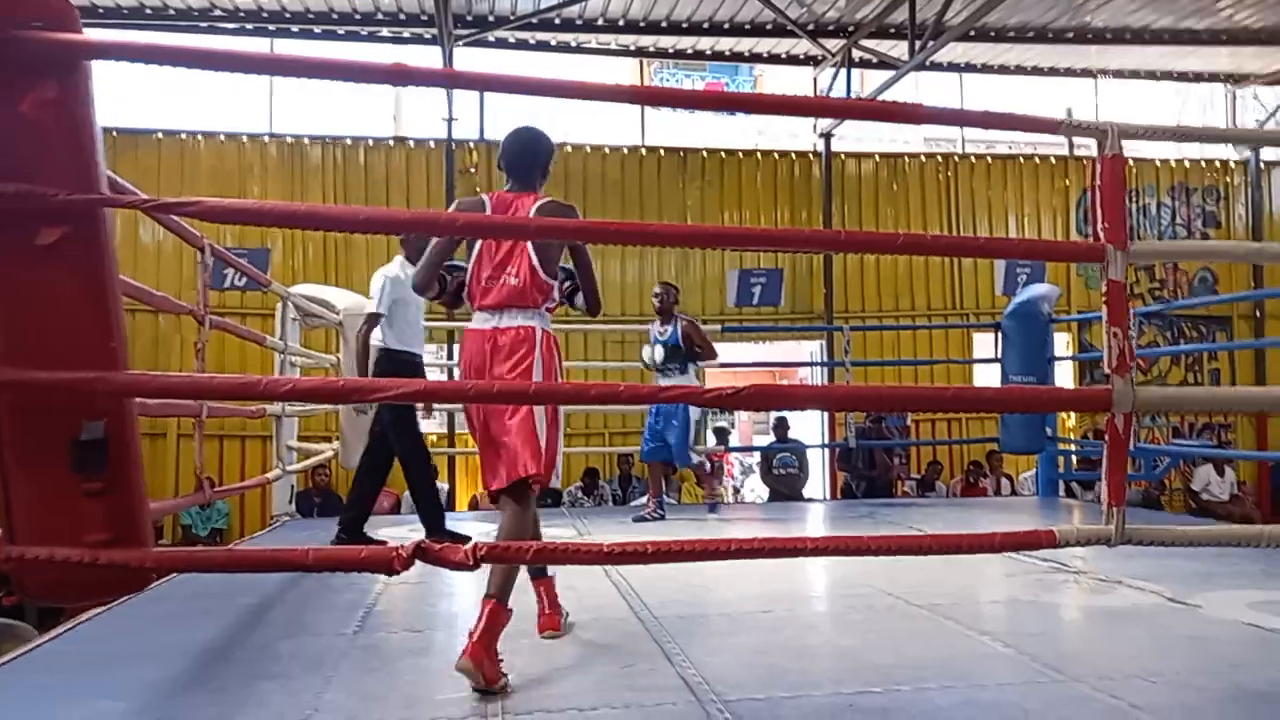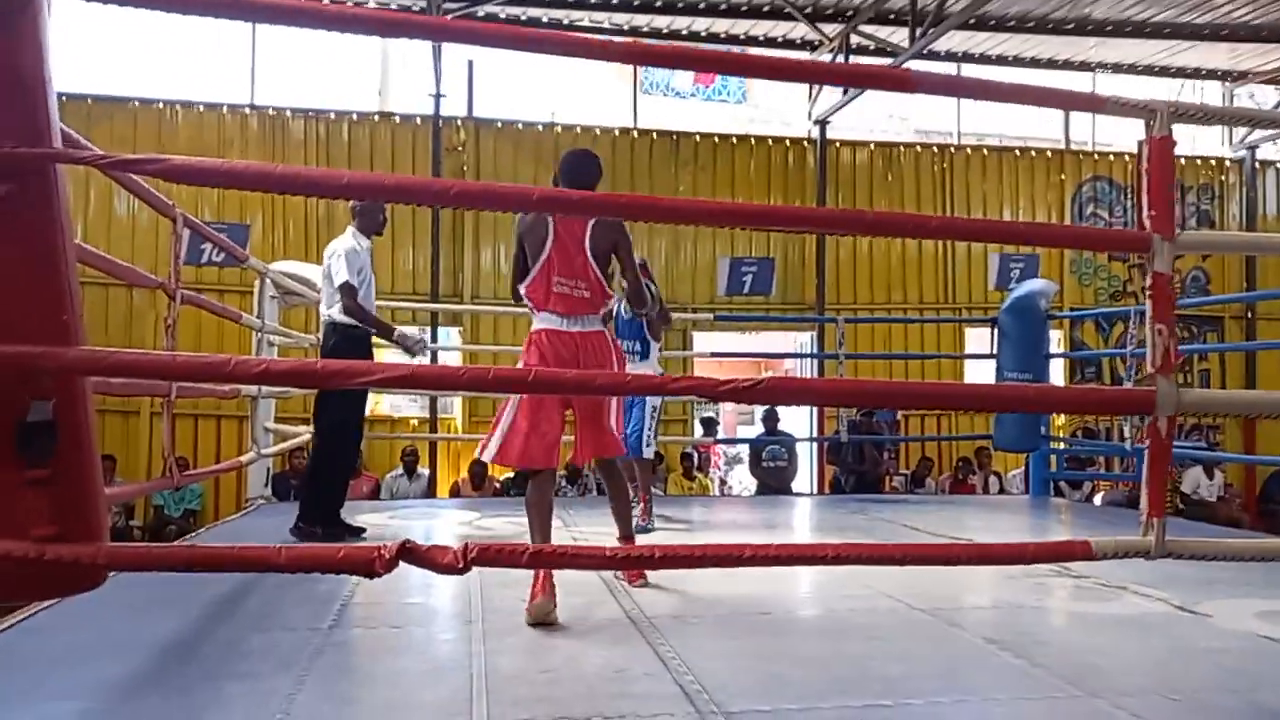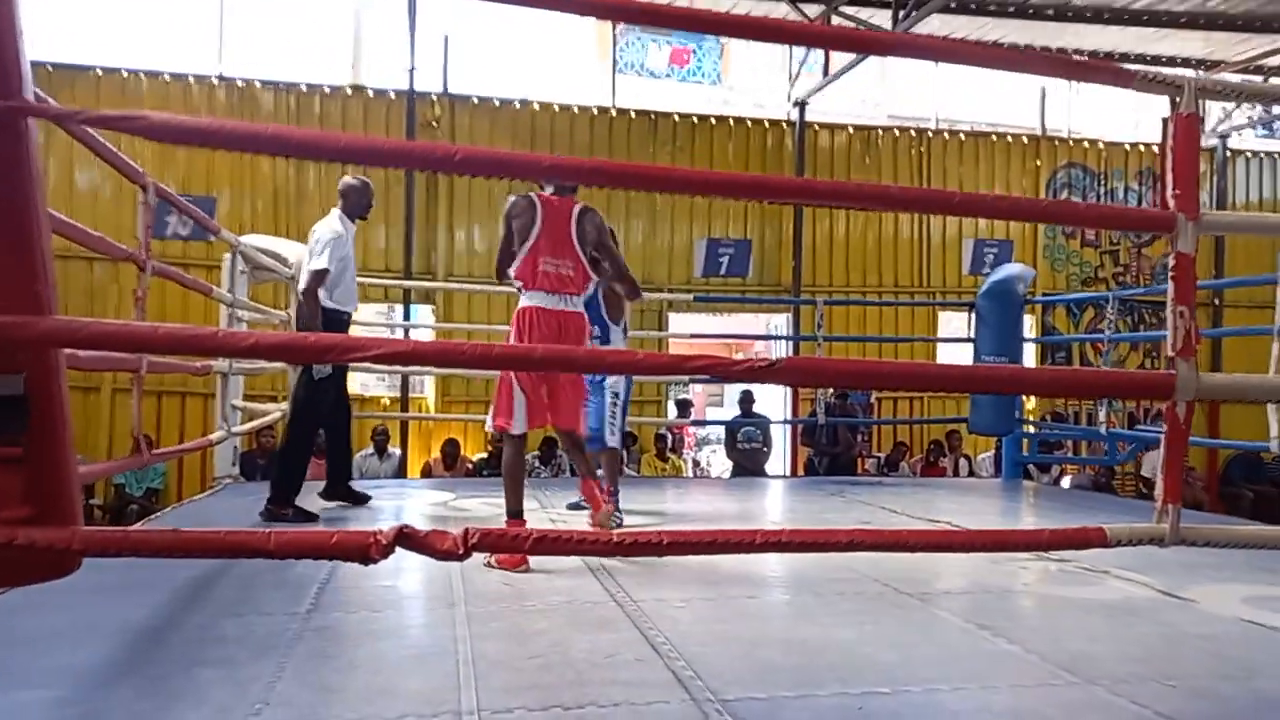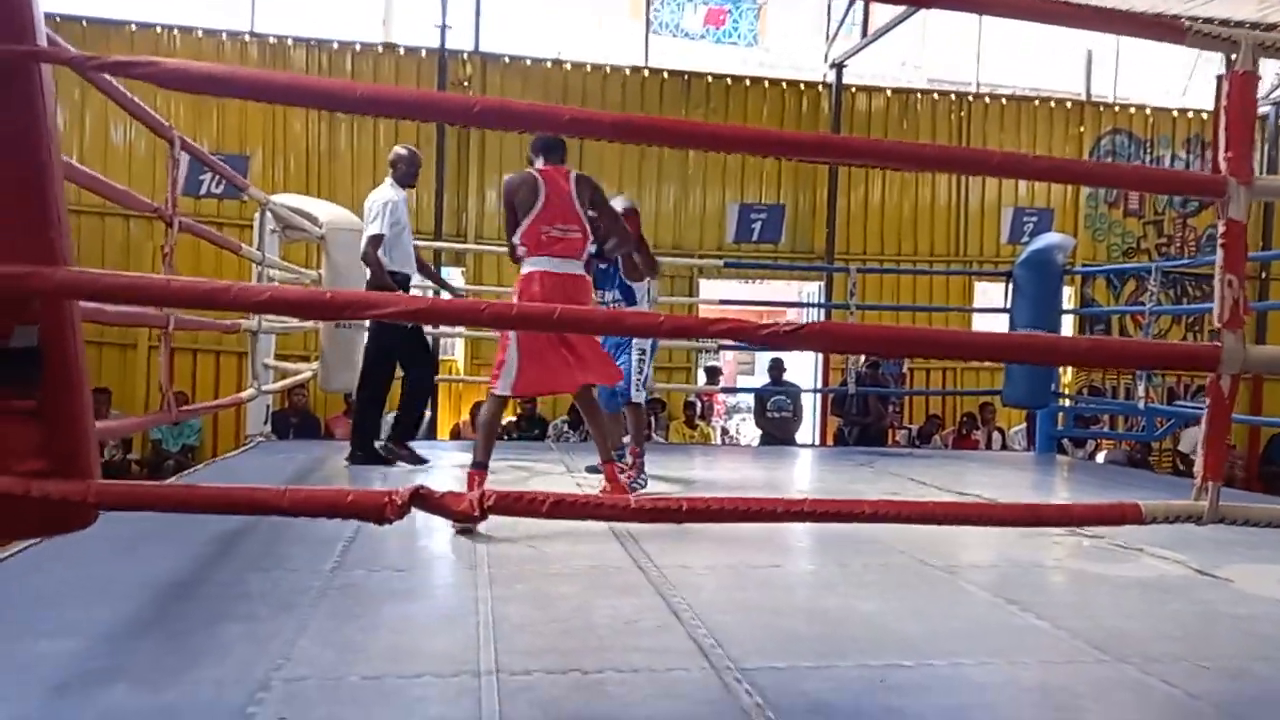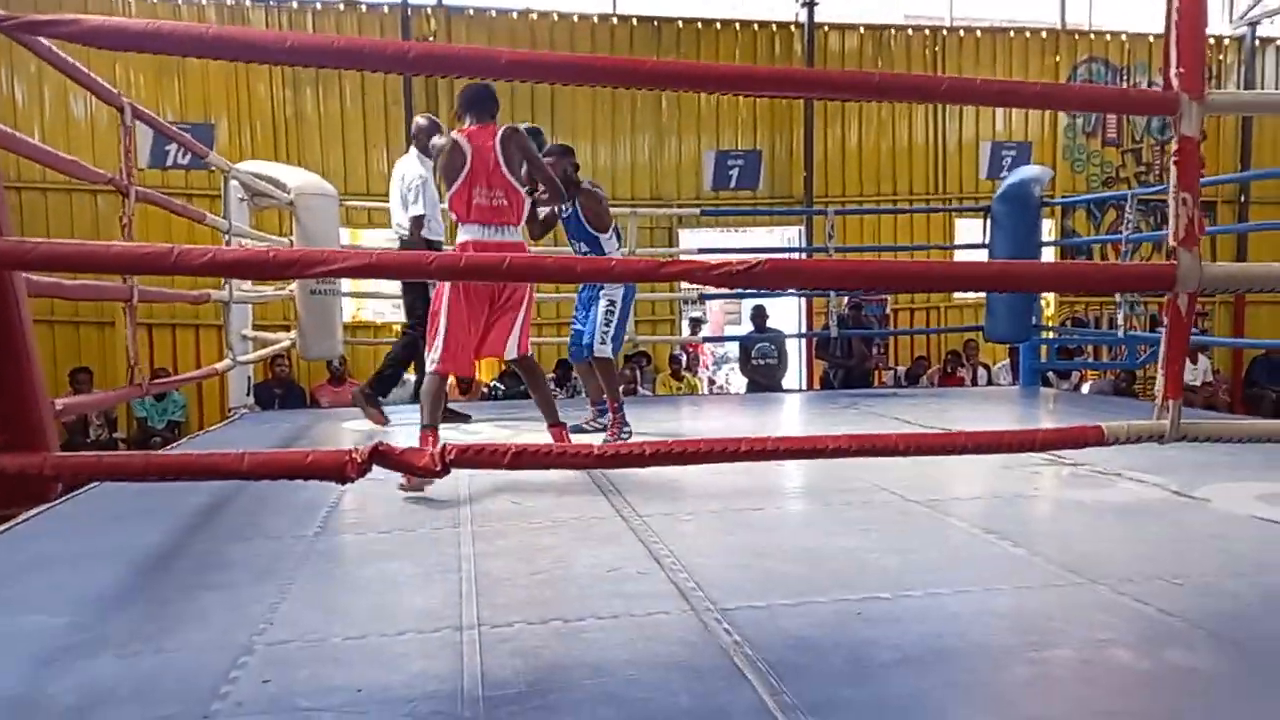
dt=0.5s
person 1, frame 1
left shoulder: (470, 210)
right shoulder: (560, 214)
left elbow: (422, 280)
right elbow: (591, 305)
left hip: (479, 342)
right hip: (527, 342)
left knee: (509, 481)
right knee: (521, 487)
left ankle: (547, 603)
right ankle: (482, 639)
person 1, frame 2
left shoulder: (530, 222)
right shoulder: (610, 228)
left elbow: (518, 292)
right elbow: (638, 299)
right wrist: (648, 308)
left hip: (545, 343)
right hip: (594, 345)
left knee: (538, 463)
right knee: (604, 455)
left ankle: (543, 575)
person 1, frame 3
left shoulder: (521, 205)
right shoulder: (588, 217)
left elbow: (502, 272)
right elbow: (628, 287)
right wrist: (604, 270)
left hip: (534, 318)
right hip: (573, 323)
left knee: (513, 431)
right knee: (567, 427)
right ankle: (593, 491)
person 1, frame 4
left shoulder: (515, 183)
right shoulder: (583, 184)
left elbow: (513, 246)
right elbow: (622, 239)
right wrist: (595, 251)
left hip: (534, 284)
right hip: (576, 286)
left knee: (500, 390)
right knee: (584, 387)
left ankle: (476, 492)
right ankle: (614, 480)
person 1, frame 5
left shoulder: (449, 146)
right shoulder: (512, 137)
left elbow: (450, 203)
right elbow: (556, 194)
right wrist: (529, 194)
left hip: (471, 254)
right hip: (513, 253)
left knee: (441, 361)
right knee: (520, 354)
left ankle: (428, 447)
right ankle: (561, 438)
person 2, frame 1
left shoulder: (413, 279)
right shoulder: (389, 276)
right elbow: (367, 328)
right wrist: (364, 378)
left hip: (407, 367)
right hip: (393, 365)
left knee: (380, 453)
right knee: (412, 451)
left ankle: (350, 530)
right ankle: (435, 529)
person 2, frame 2
left shoulder: (361, 250)
right shoulder: (346, 249)
right elbow: (350, 305)
left wrist: (397, 336)
right wrist: (397, 335)
left hip: (355, 344)
right hip: (344, 343)
left knee: (348, 434)
right knee: (335, 433)
left ankle: (327, 514)
right ankle: (310, 520)
person 2, frame 3
left shoulder: (341, 231)
right shoulder: (333, 232)
right elbow: (310, 289)
left hip: (333, 325)
right hip: (325, 325)
left knee: (337, 412)
right knee: (309, 415)
left ankle: (338, 483)
right ankle: (280, 501)
person 2, frame 4
left shoulder: (397, 200)
right shoulder: (385, 199)
left elbow: (411, 257)
right elbow: (368, 253)
left wrist: (448, 287)
right wrist: (394, 292)
left hip: (391, 291)
right hip: (389, 290)
left knee: (378, 371)
right knee: (421, 366)
left ankle: (363, 446)
right ankle: (399, 439)
person 2, frame 5
left shoulder: (408, 165)
right shoulder: (417, 172)
right elbow: (415, 229)
left hip: (416, 252)
right hip: (420, 251)
left knee: (422, 331)
right knee: (424, 331)
person 3, frame 1
left shoulder: (686, 325)
right shoulder: (651, 328)
left elbow: (711, 354)
right elbow: (649, 360)
left wrist: (681, 355)
right wrist: (649, 359)
left knee: (686, 452)
right knee: (652, 453)
left ankle: (710, 488)
right ankle: (655, 506)
person 3, frame 2
left shoulder: (651, 309)
right shoulder: (615, 306)
left elbow: (665, 320)
left wrist: (647, 285)
left knee: (640, 448)
right knee: (624, 448)
left ankle: (645, 511)
right ankle: (638, 497)
person 3, frame 3
left shoulder: (610, 284)
left hip: (611, 371)
right hip: (587, 370)
left knee: (605, 435)
right knee: (584, 435)
left ankle: (612, 504)
person 3, frame 4
left shoulder: (630, 249)
left elbow: (654, 271)
left wrist: (636, 234)
left hip: (637, 333)
right hip: (611, 334)
left knee: (631, 395)
right knee: (608, 398)
left ankle: (637, 469)
right ankle: (618, 455)
person 3, frame 5
left shoulder: (588, 193)
right shoulder: (559, 202)
left elbow: (597, 200)
right elbow: (536, 233)
left hip: (613, 282)
right hip: (589, 283)
left knee: (598, 348)
right knee: (578, 352)
left ankle: (619, 421)
right ankle: (598, 413)
